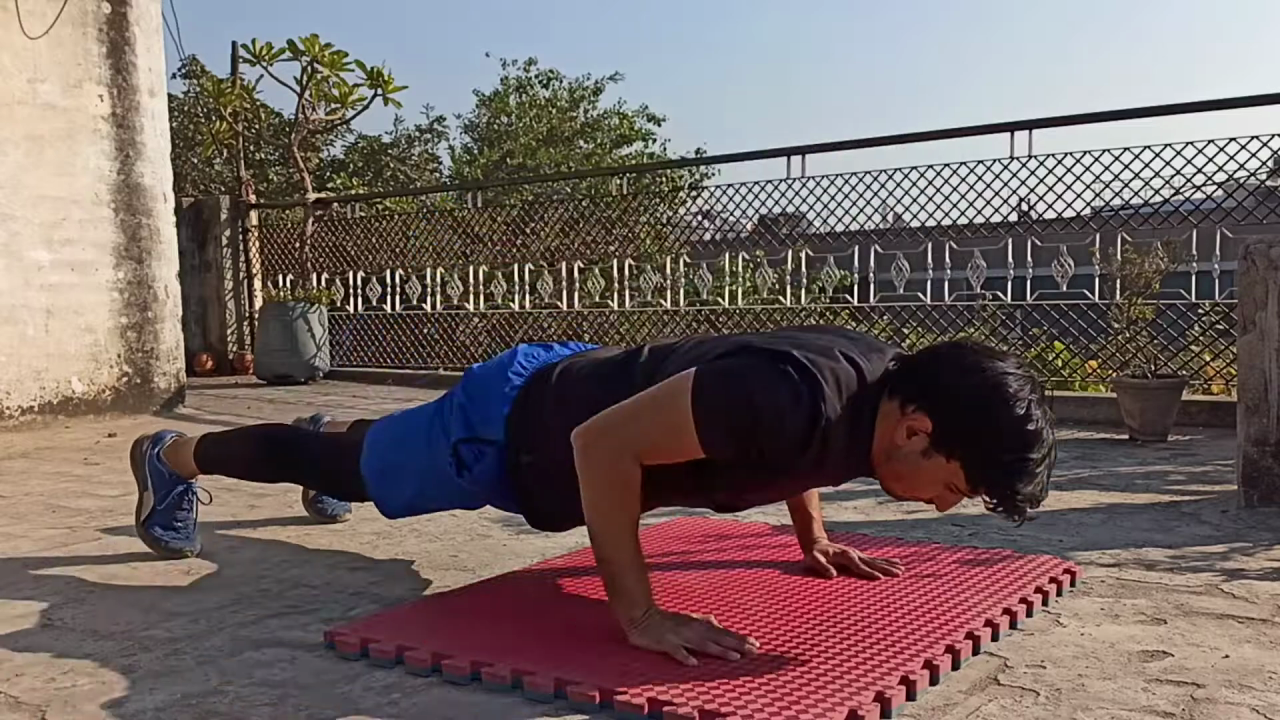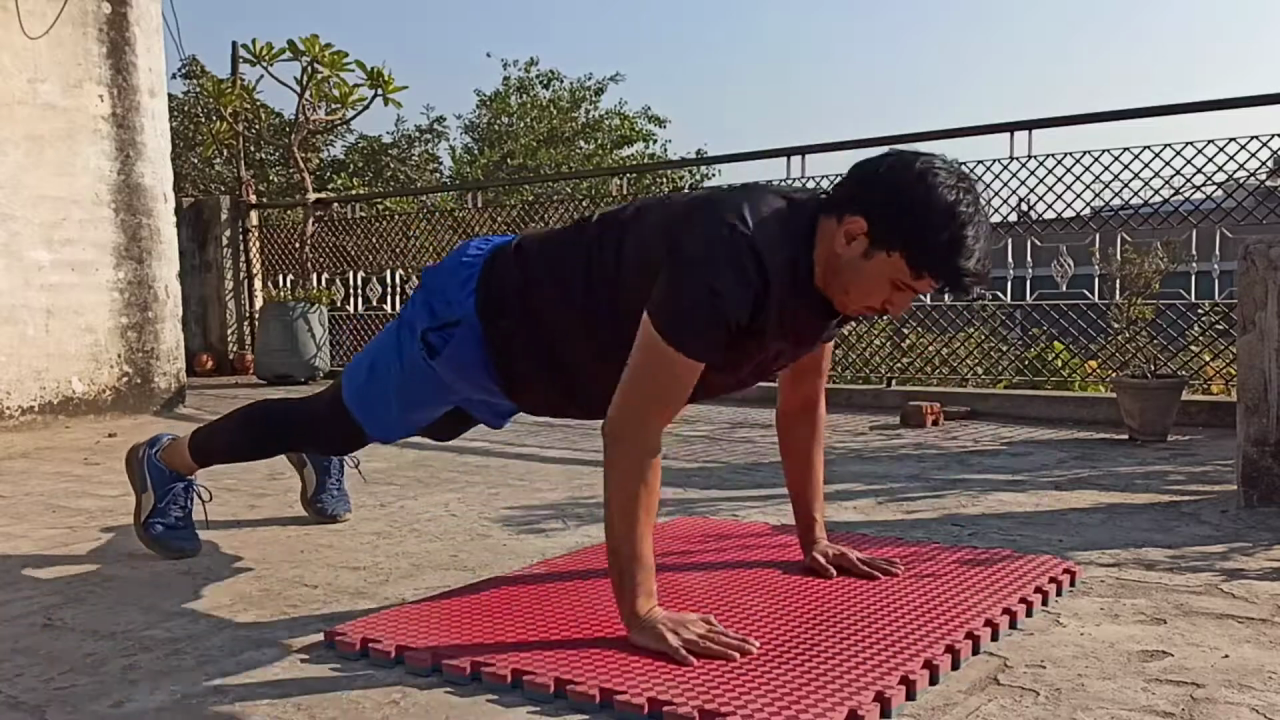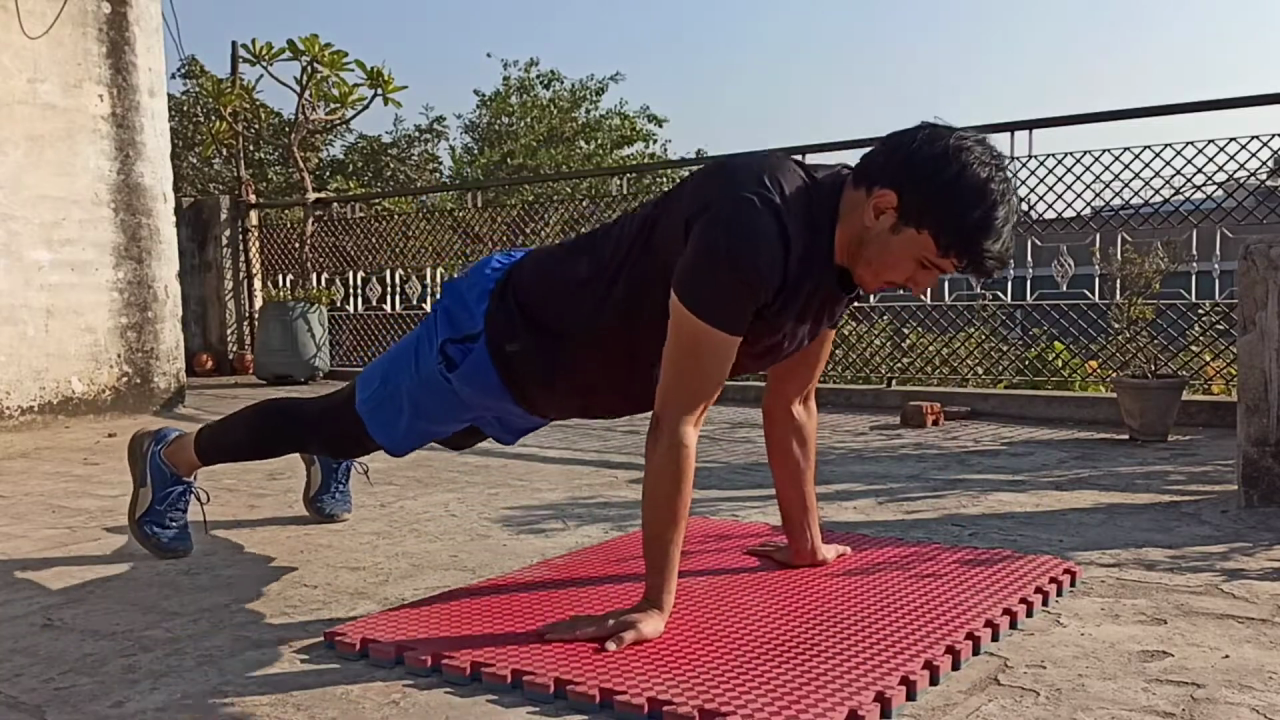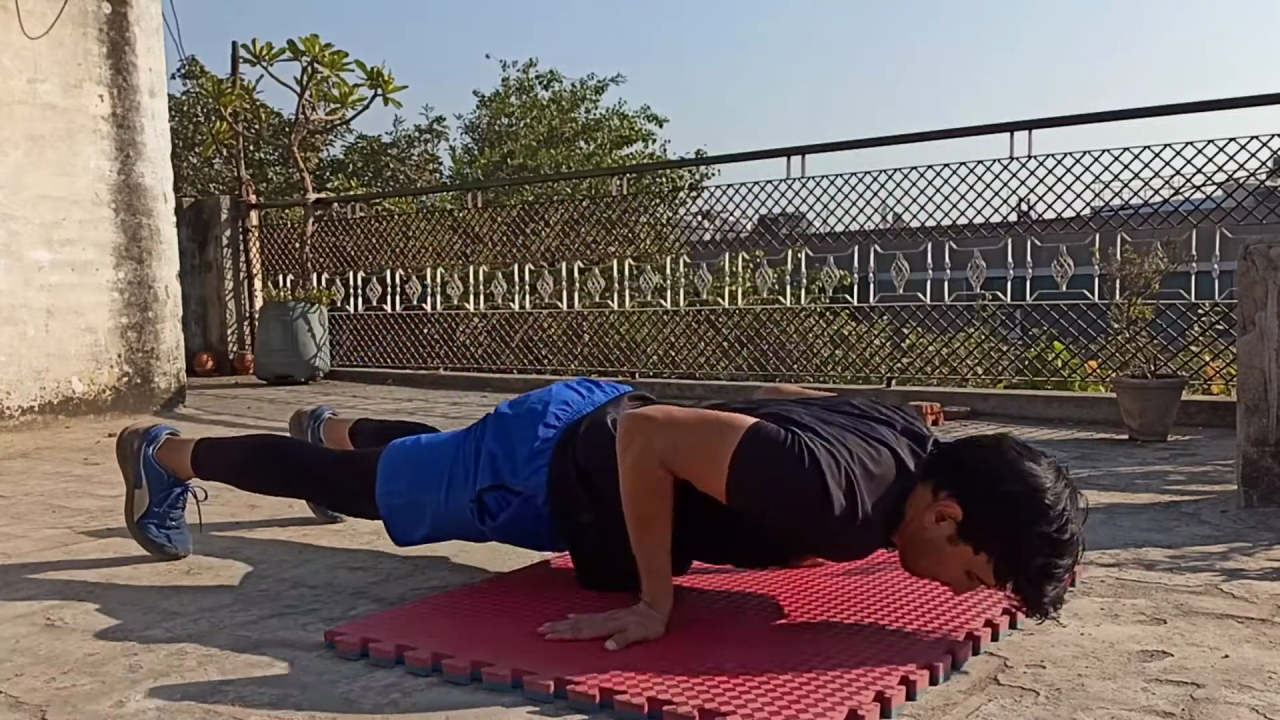
dt=0.7s
person 1, frame 1
left shoulder: (872, 380)
right shoulder: (804, 402)
right elbow: (599, 442)
left wrist: (812, 538)
right wrist: (637, 608)
left hip: (573, 383)
right hip: (522, 427)
right knee: (348, 468)
left ankle: (332, 424)
right ankle: (175, 452)
person 1, frame 2
left shoulder: (826, 269)
right shoulder: (734, 256)
left elbow: (801, 399)
right elbow: (632, 430)
left wrist: (813, 540)
right wrist: (639, 606)
left hip: (540, 331)
right hip: (481, 312)
left knee: (430, 426)
right knee: (335, 421)
left ankle: (317, 470)
right ankle: (168, 460)
person 1, frame 3
left shoulder: (839, 253)
right shoulder: (752, 226)
left elbow: (790, 400)
right elbow: (675, 423)
left wrist: (803, 535)
right wrist: (655, 601)
left hip: (556, 348)
right hip: (498, 329)
left knee: (420, 432)
right knee: (352, 422)
left ankle: (326, 466)
right ankle: (172, 454)
person 1, frame 4
left shoulder: (904, 444)
right shoulder: (833, 492)
left elbow: (780, 394)
right elbow: (648, 434)
left wrist: (806, 551)
right wrist: (652, 598)
left hip: (588, 422)
right hip: (548, 473)
left knee: (434, 451)
right knee: (359, 486)
left ankle: (333, 427)
right ankle: (166, 451)
